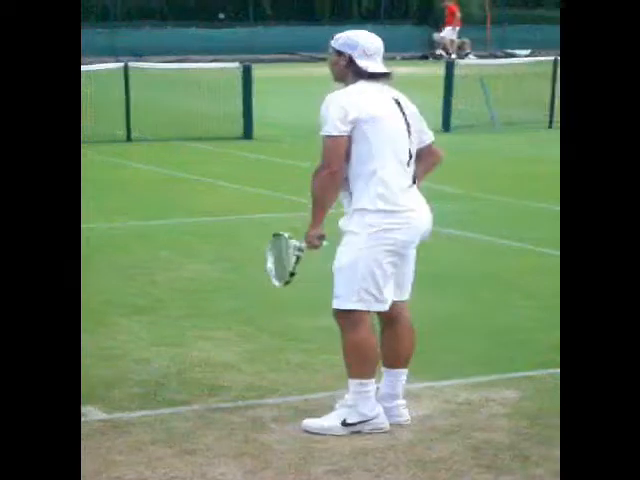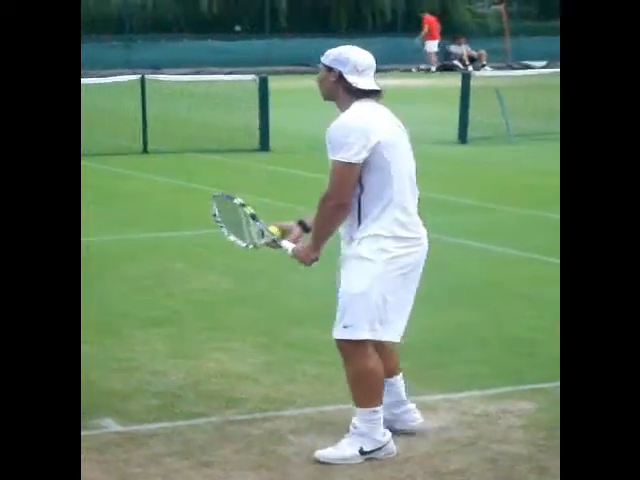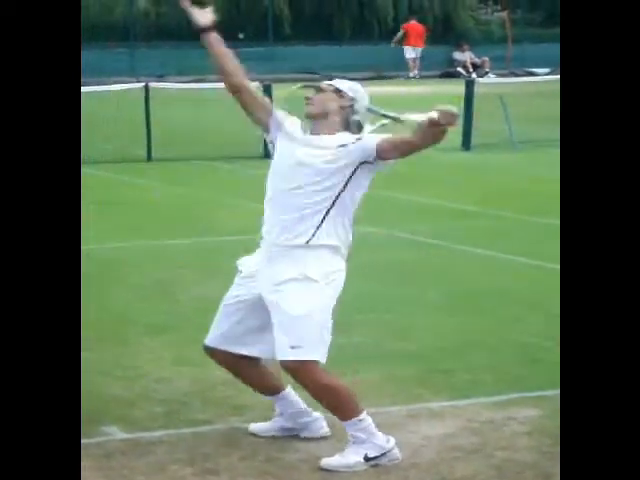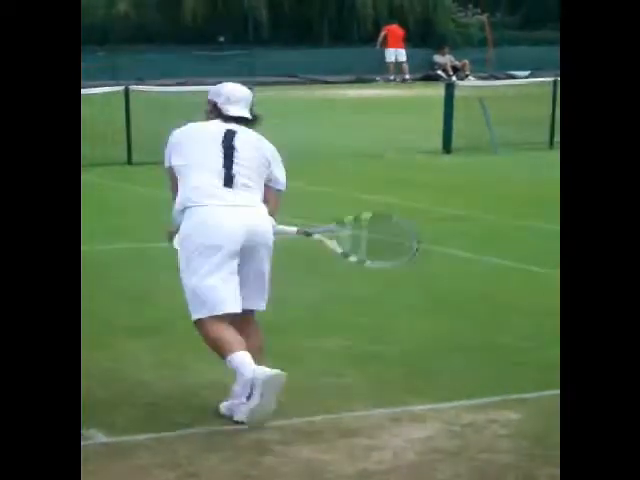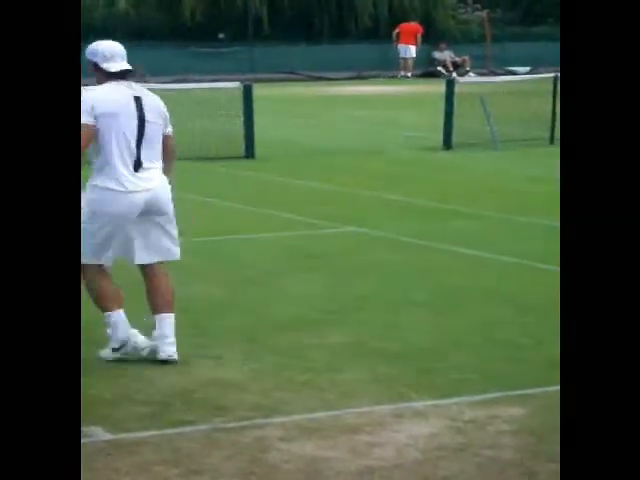
dt=1s
person 1, frame 1
left shoulder: (342, 100)
right shoulder: (399, 102)
left elbow: (330, 170)
right elbow: (432, 157)
left wrist: (316, 223)
left hip: (375, 222)
right hip: (409, 215)
left knee: (352, 311)
right knee: (394, 309)
left ankle: (363, 410)
right ankle: (390, 400)
person 1, frame 2
left shoulder: (350, 125)
right shoulder: (374, 116)
left elbow: (338, 200)
left wrist: (314, 245)
right wrist: (304, 226)
left hip: (382, 246)
right hip: (382, 241)
left knee: (354, 338)
right knee: (368, 333)
left ankle: (372, 435)
right ankle: (397, 410)
person 1, frame 3
left shoulder: (357, 149)
right shoulder: (290, 132)
left elbow: (415, 143)
right elbow: (239, 84)
left wrist: (436, 124)
left hip: (309, 270)
right hip: (266, 264)
left knee: (301, 364)
right knee: (221, 348)
left ankle: (373, 442)
right ankle: (296, 414)
person 1, frame 4
left shoulder: (181, 135)
right shoulder: (264, 146)
left elbow: (180, 192)
left hip: (205, 222)
right hip: (254, 221)
left knee: (213, 319)
right knee: (245, 315)
left ankle: (253, 375)
right ankle: (248, 396)
person 1, frame 5
left shoulder: (90, 98)
right shoulder: (154, 101)
left elbow: (82, 144)
right elbow: (169, 153)
left hip: (113, 195)
right hip: (156, 190)
left knee: (92, 265)
right knee: (154, 266)
left ankle: (123, 335)
right ankle: (166, 341)
